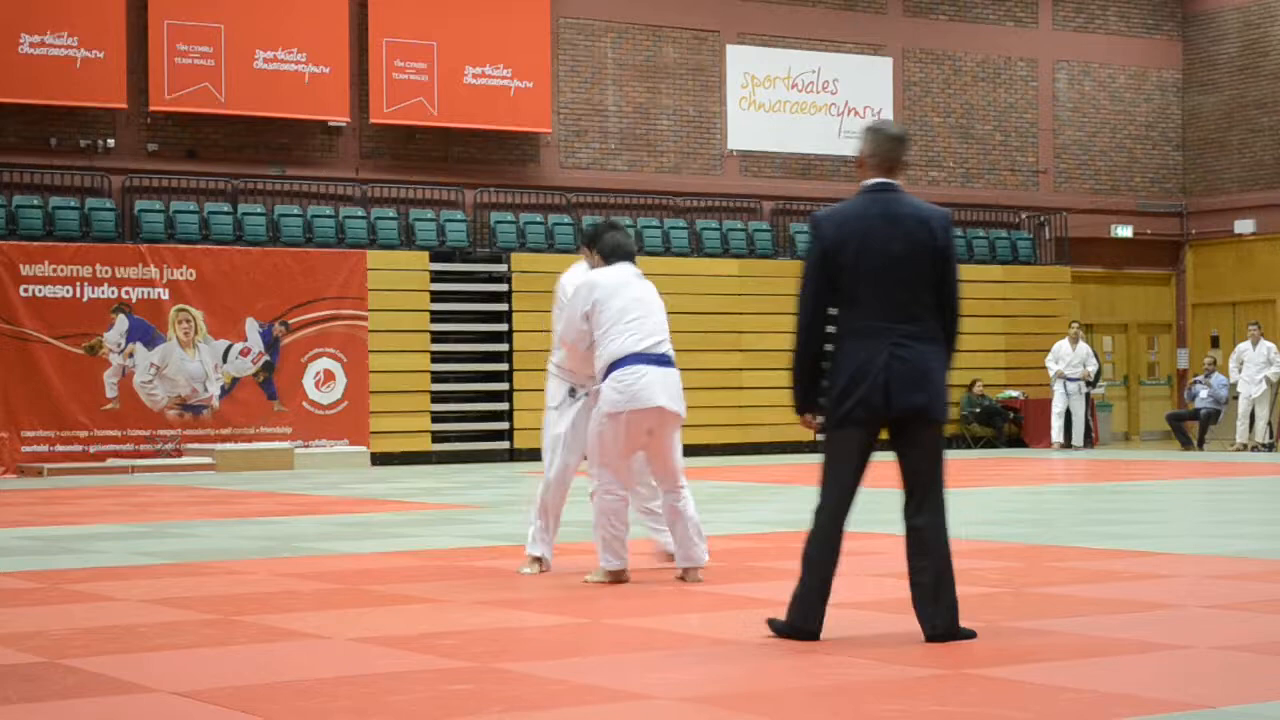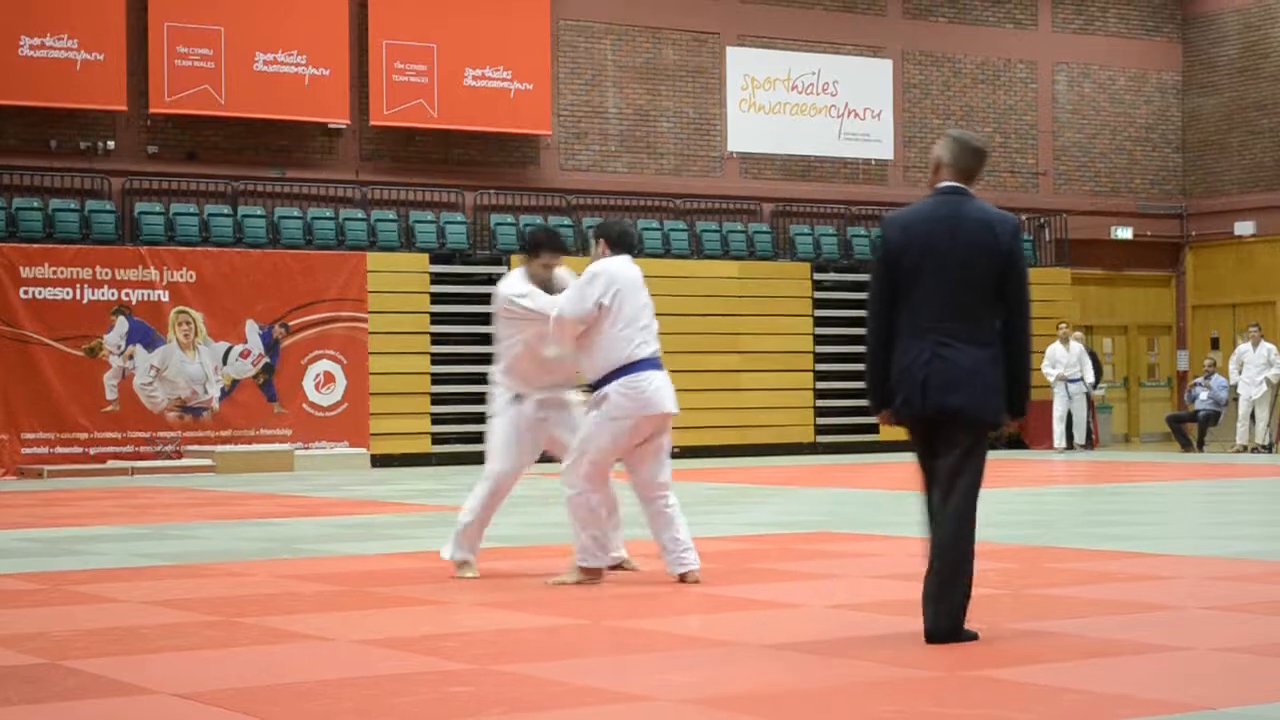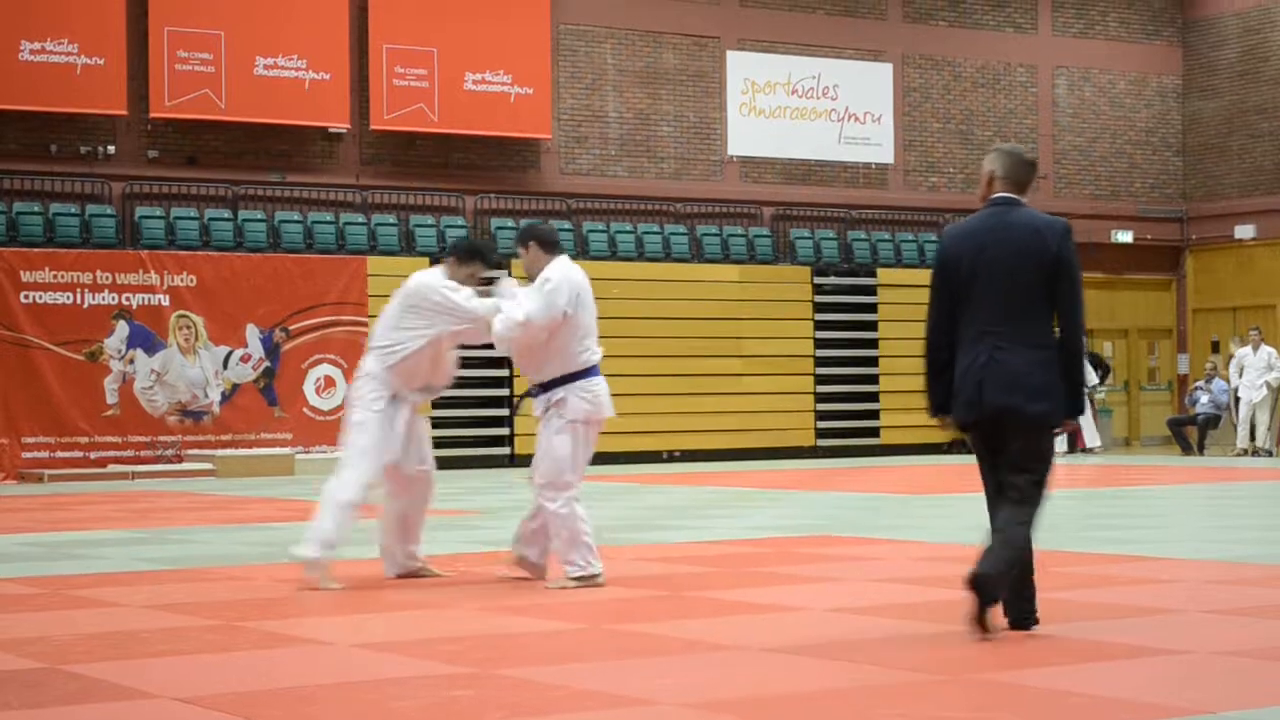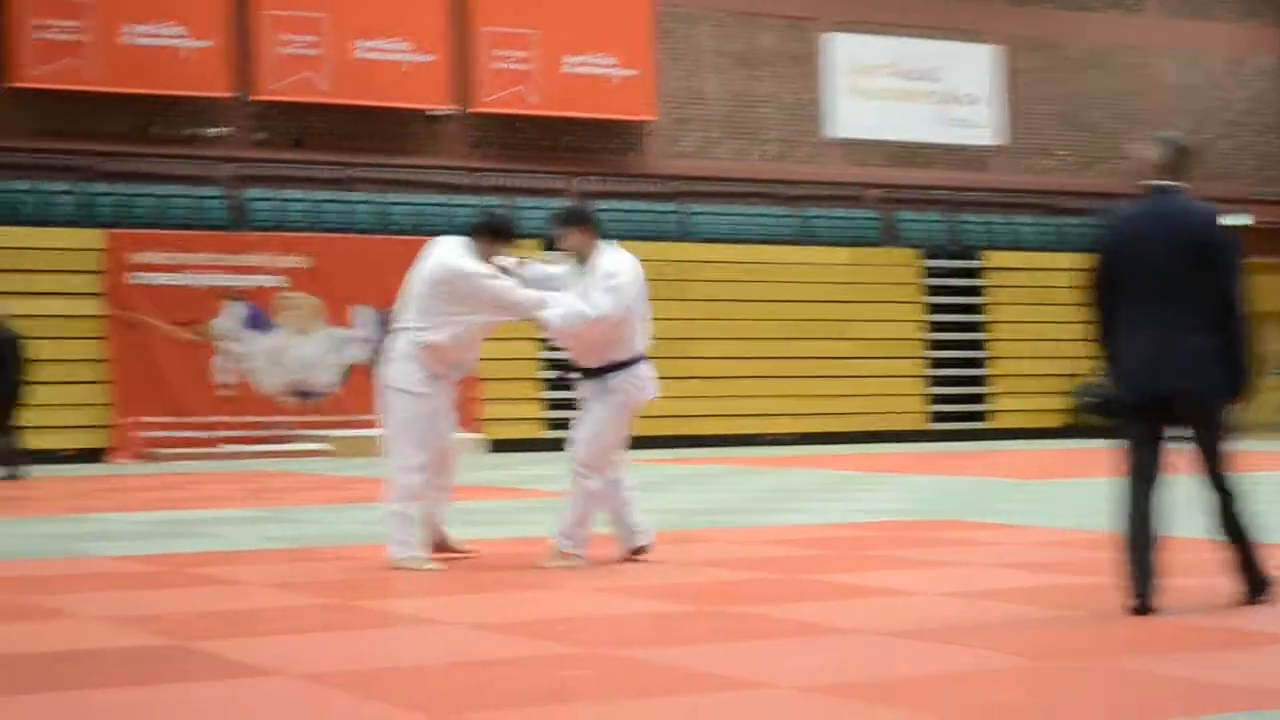
dt=0.4s
person 1, frame 1
left shoulder: (830, 223)
right shoulder: (936, 222)
left elbow: (811, 320)
right elbow: (948, 315)
left wrist: (806, 396)
left hip: (856, 382)
right hip: (919, 381)
left knee: (833, 503)
right knee: (925, 505)
left ankle: (804, 617)
right ankle: (939, 619)
person 1, frame 2
left shoulder: (898, 225)
right shoulder: (1002, 227)
left elbow: (880, 318)
right elbow: (1016, 321)
left wrist: (880, 392)
right wrist: (1017, 398)
left hip: (915, 382)
right hip: (975, 383)
left knee: (939, 494)
right knee: (958, 499)
left ankle: (946, 602)
right ankle: (943, 619)
person 1, frame 3
left shoulder: (955, 237)
right shoulder: (1053, 232)
left elbow: (939, 328)
right elbow: (1070, 324)
left wrist: (939, 397)
right wrist: (1074, 398)
left hip: (975, 387)
right hip: (1033, 386)
left knee: (1001, 494)
right knee: (1025, 493)
left ankle: (1020, 607)
right ankle: (989, 576)
person 1, frame 4
left shoulder: (1116, 224)
right shoulder: (1208, 221)
left elbow: (1106, 307)
right elbow: (1230, 306)
left wrist: (1120, 368)
right wrist: (1237, 377)
left hip: (1139, 374)
right hip: (1199, 370)
left knee: (1141, 482)
right knee: (1220, 475)
left ankle: (1142, 588)
right ankle: (1251, 576)
person 2, frame 1
left shoulder: (593, 282)
right shoulder: (647, 288)
left elbow: (570, 339)
left wrist: (594, 336)
left hip: (626, 385)
right hip: (665, 382)
left knee: (608, 480)
right knee: (671, 479)
left ankle: (613, 566)
right ankle: (692, 562)
person 2, frame 2
left shoulder: (603, 272)
right shoulder: (632, 279)
left elbow: (566, 320)
left wrist: (560, 305)
left hip: (623, 392)
right hip: (650, 389)
left knee: (580, 476)
right knee: (654, 486)
left ankle: (589, 565)
right ankle: (685, 564)
person 2, frame 3
left shoulder: (560, 279)
right shoulder: (555, 280)
left elbow: (525, 325)
right elbow: (520, 303)
left wrist: (496, 324)
left hip: (573, 397)
right hip: (568, 396)
left knee: (556, 487)
right knee: (549, 482)
left ankle: (584, 570)
right ankle: (530, 556)
person 2, frame 4
left shoulder: (617, 268)
right shoulder: (582, 267)
left elbow: (595, 318)
right elbow: (547, 277)
left wrist: (547, 318)
right wrist: (511, 267)
left hip: (621, 380)
right hip: (600, 379)
left knee: (588, 460)
right knee: (603, 464)
left ankle: (570, 546)
right ankle: (636, 538)
person 3, frame 1
right shoulder: (572, 283)
right hip: (571, 389)
left knee: (640, 468)
right knee: (558, 471)
left ankle: (665, 541)
right ankle: (539, 551)
person 3, frame 2
left shoulder: (559, 278)
right shoulder: (510, 290)
right elbow: (549, 310)
left hip: (558, 396)
right hip: (518, 399)
right knee: (501, 473)
left ankle: (612, 550)
right ankle: (460, 551)
person 3, frame 3
left shoulder: (442, 289)
right shoulder: (428, 286)
left elbow: (474, 331)
right elbow: (477, 311)
left hip: (405, 397)
right hip: (377, 392)
left knee: (417, 477)
right knee: (361, 473)
left ankle: (402, 559)
right ankle: (314, 554)
person 3, frame 4
left shoulder: (447, 248)
right shoulder: (459, 268)
right elbow: (519, 301)
left hip: (431, 372)
right hip: (412, 371)
left knee: (438, 455)
right knee: (412, 459)
left ankle: (431, 533)
right ankle: (406, 548)
